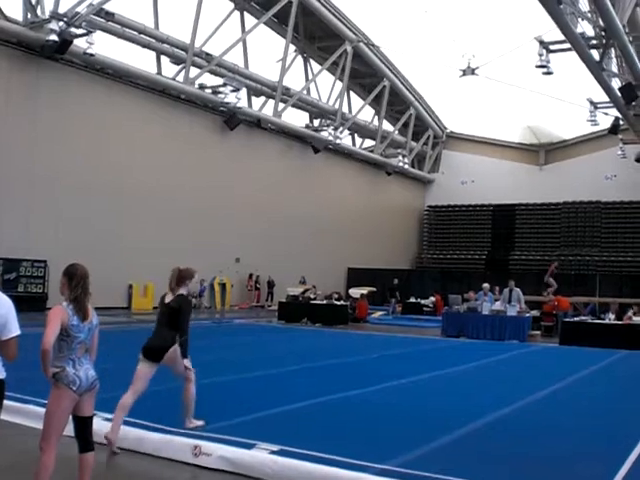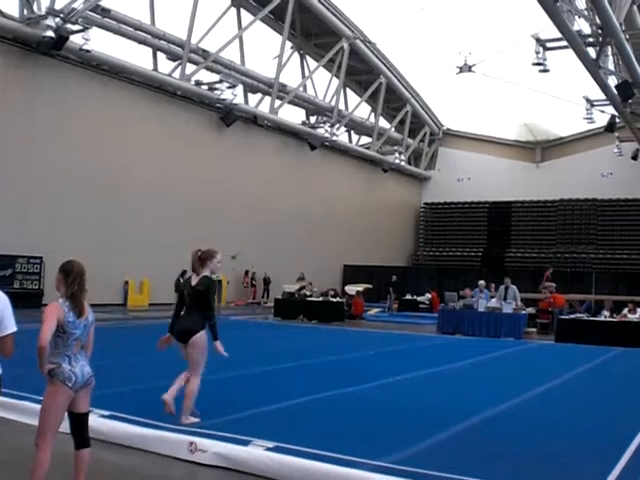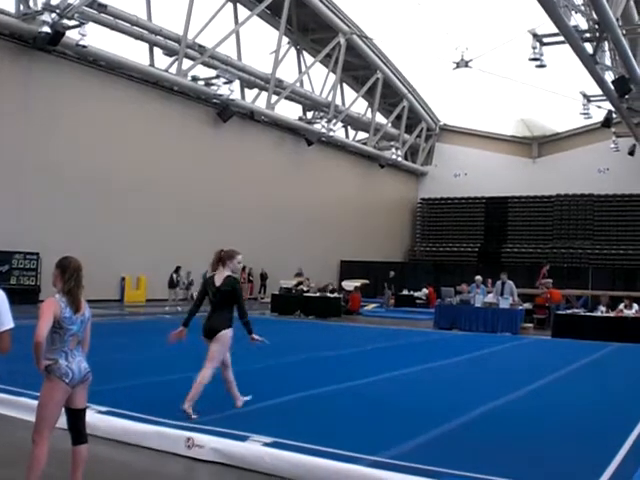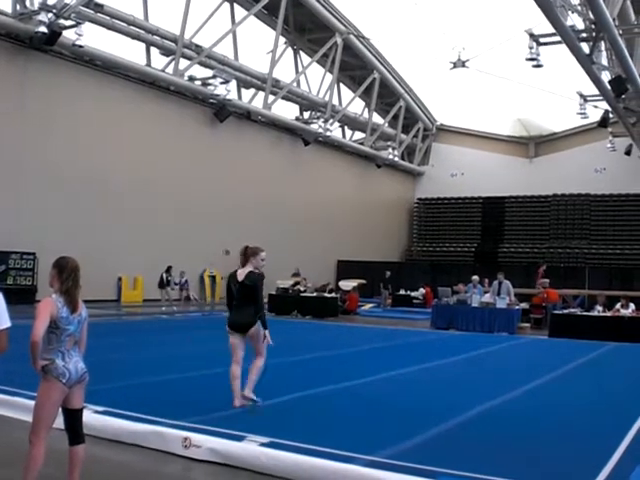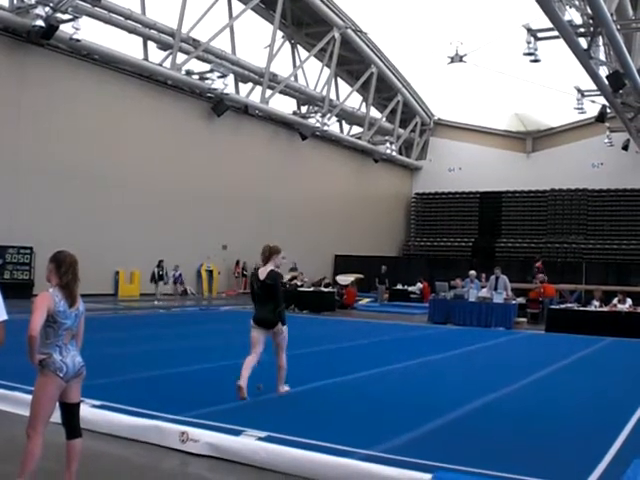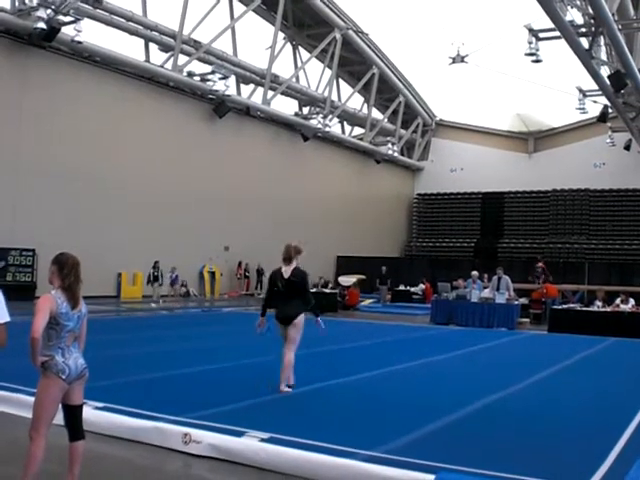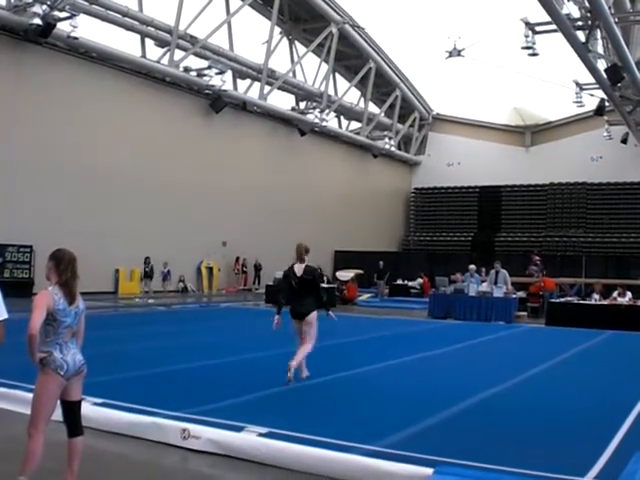
dt=0.3s
person 1, frame 1
left shoulder: (59, 311)
right shoulder: (92, 313)
left elbow: (46, 346)
left wrist: (46, 369)
left hip: (67, 380)
right hip: (89, 377)
left knee: (48, 444)
right knee: (86, 439)
person 1, frame 2
left shoulder: (55, 308)
right shoulder: (88, 310)
left elbow: (43, 342)
left wrist: (43, 366)
left hip: (63, 376)
right hip: (84, 373)
left knee: (43, 441)
right knee: (81, 436)
person 1, frame 3
left shoulder: (52, 304)
right shoulder: (84, 305)
left elbow: (40, 338)
left wrist: (39, 362)
left hip: (60, 372)
right hip: (81, 369)
left knee: (40, 437)
right knee: (79, 432)
person 1, frame 4
left shoulder: (49, 304)
right shoulder: (81, 306)
left elbow: (36, 338)
left wrist: (36, 361)
left hip: (57, 372)
right hip: (78, 369)
left knee: (37, 437)
right knee: (76, 431)
person 1, frame 5
left shoulder: (46, 298)
right shoulder: (78, 300)
left elbow: (34, 332)
left wrist: (34, 356)
left hip: (54, 367)
right hip: (75, 364)
left knee: (35, 431)
right knee: (73, 426)
person 1, frame 6
left shoulder: (48, 300)
right shoulder: (80, 302)
left elbow: (36, 334)
left wrist: (36, 358)
right wrist: (72, 358)
left hip: (57, 368)
right hip: (78, 366)
left knee: (37, 433)
right knee: (75, 428)
person 1, frame 7
left shoulder: (45, 296)
right shoulder: (78, 298)
left elbow: (33, 330)
left wrist: (34, 355)
right wrist: (70, 355)
left hip: (55, 365)
right hip: (76, 361)
left knee: (36, 429)
right knee: (74, 424)
person 2, frame 1
left shoulder: (165, 297)
right shoulder: (185, 301)
right elbow: (183, 331)
right wrist: (186, 358)
left hip: (150, 346)
right hip: (166, 347)
left knee: (134, 391)
right knee: (190, 378)
left ankle: (113, 431)
right ankle: (189, 421)
person 2, frame 2
left shoulder: (188, 280)
right shoulder: (209, 283)
left elbow: (178, 307)
right elbow: (210, 313)
left wrist: (170, 333)
right wrist: (216, 340)
left hip: (180, 328)
right hip: (195, 330)
left knee: (193, 370)
right knee: (196, 374)
left ankle: (169, 396)
right ankle: (185, 416)
person 2, frame 3
left shoulder: (209, 280)
right shoulder: (234, 282)
left elbow: (196, 305)
right elbow: (241, 309)
left wrist: (184, 326)
right wrist: (250, 333)
left hip: (209, 326)
right hip: (223, 328)
left knee: (226, 363)
right knee: (209, 368)
left ankle: (238, 399)
right ankle: (188, 404)
person 2, frame 4
left shoulder: (232, 276)
right shoulder: (256, 277)
left elbow: (229, 302)
right elbow: (259, 305)
right wrist: (265, 329)
left hip: (234, 321)
right hip: (250, 321)
left knee: (236, 361)
right knee: (260, 355)
left ankle: (237, 398)
right ankle: (247, 390)
person 2, frame 5
left shoulder: (255, 274)
right shoulder: (276, 276)
right elbow: (279, 302)
right wrist: (284, 324)
left hip: (258, 317)
right hip: (274, 318)
left knee: (254, 354)
right knee: (281, 353)
left ankle: (242, 382)
right ankle: (280, 386)
person 2, frame 6
left shoulder: (275, 273)
right shoulder: (301, 273)
left elbow: (268, 296)
right elbow: (307, 297)
left wrist: (262, 316)
right wrist: (317, 316)
left hip: (280, 313)
right hip: (296, 314)
left knee: (287, 347)
right knee: (290, 350)
left ankle: (289, 378)
right ankle: (283, 385)
person 2, frame 7
left shoulder: (288, 272)
right shoulder: (313, 271)
left elbow: (283, 294)
right elbow: (319, 293)
left wrist: (278, 314)
right wrist: (328, 310)
left hip: (295, 310)
right hip: (309, 310)
left knee: (301, 341)
right knee: (308, 343)
left ankle: (303, 371)
right ankle: (293, 364)
